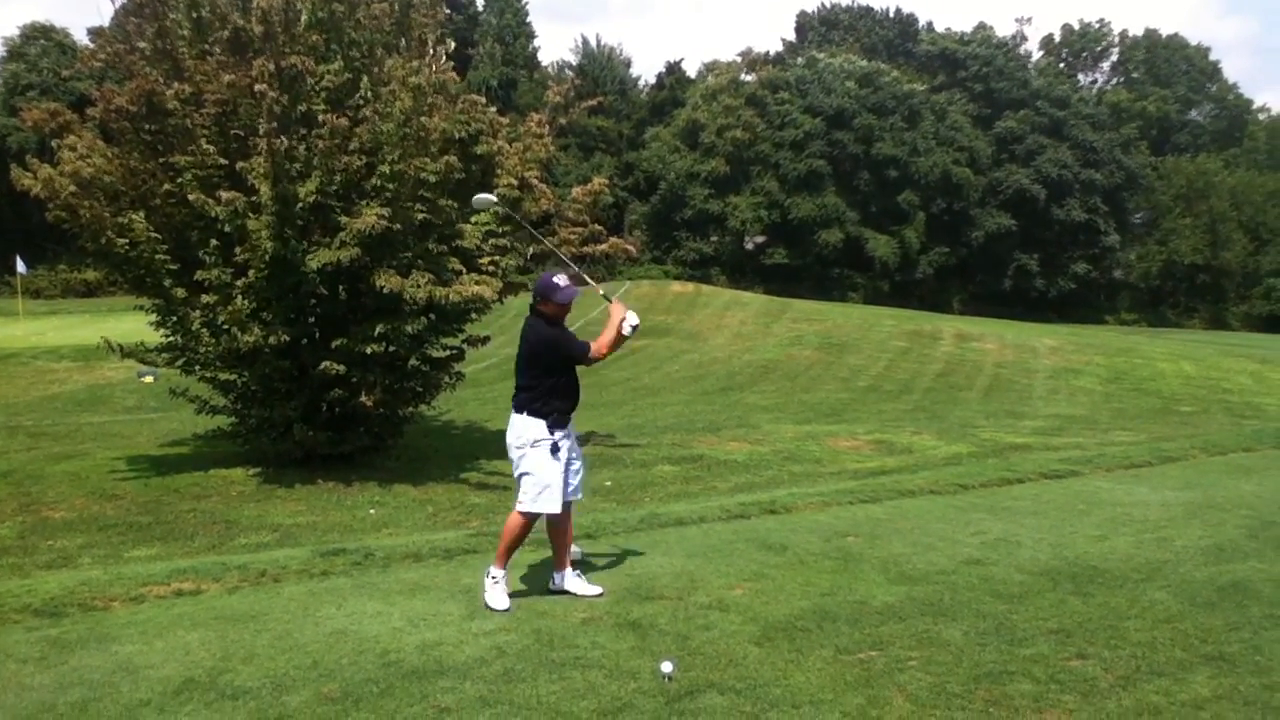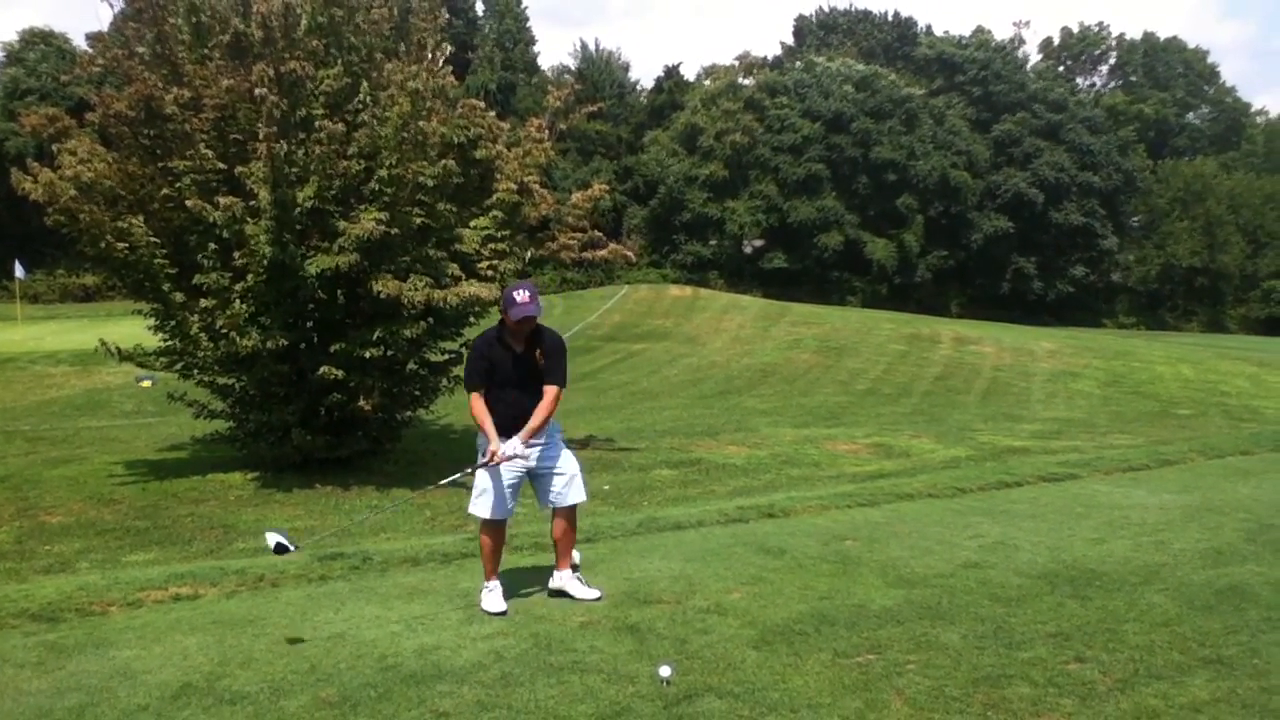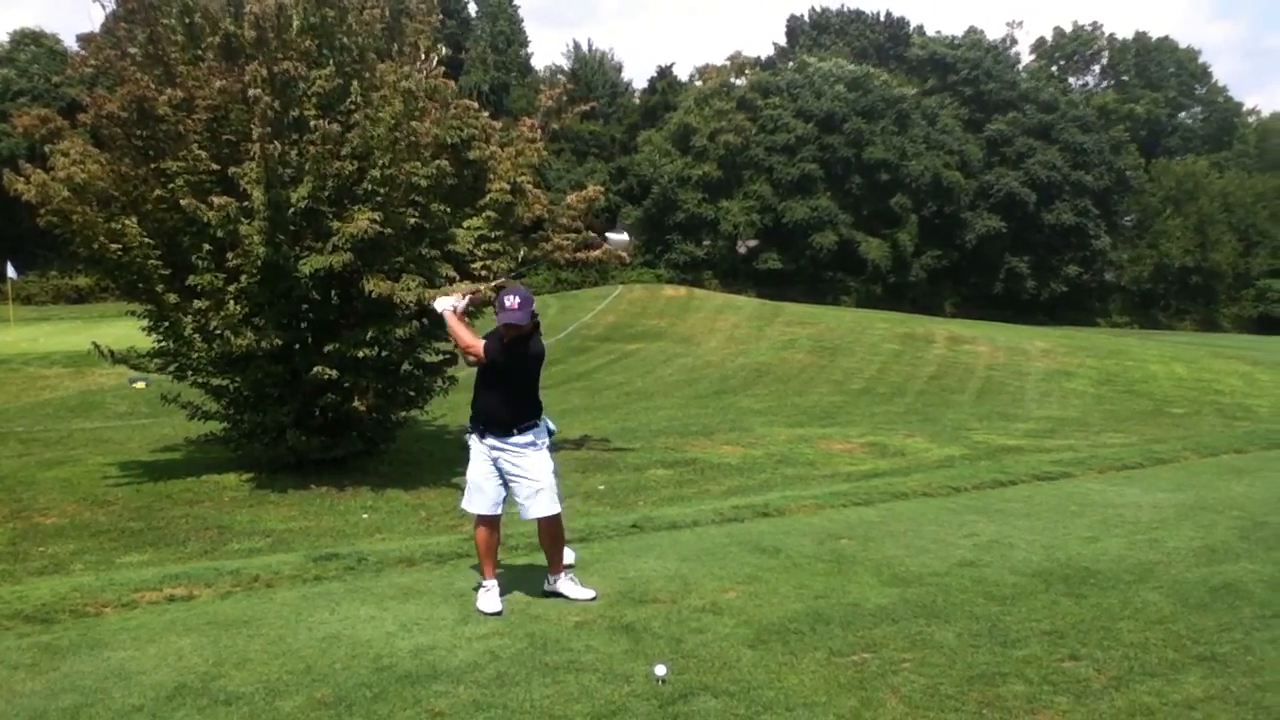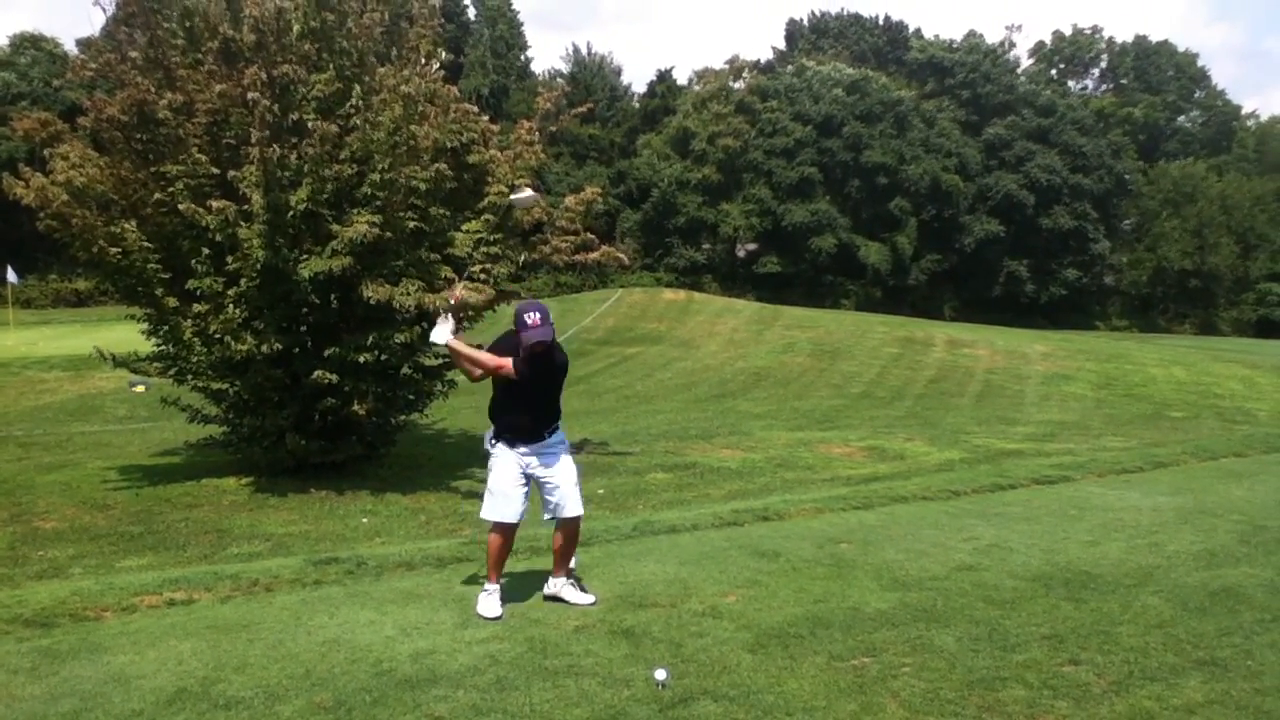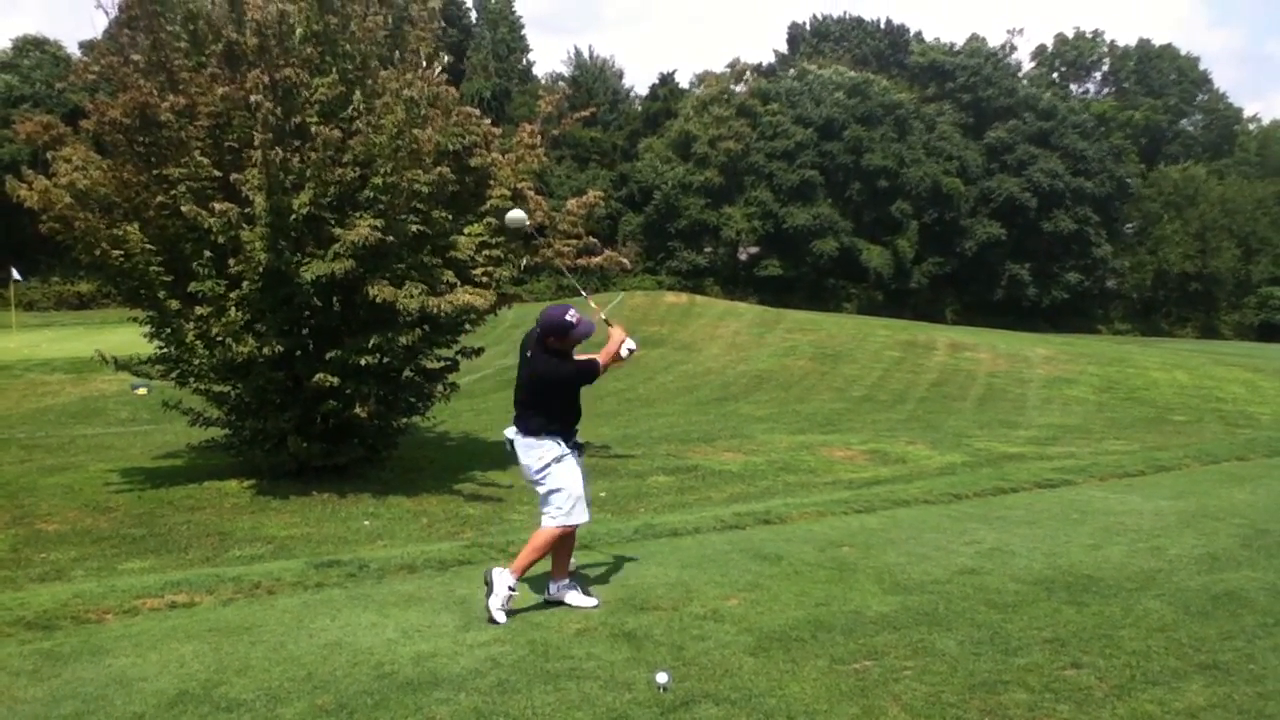
dt=0.4s
person 1, frame 1
left shoulder: (549, 327)
right shoulder: (543, 335)
left elbow: (585, 351)
right elbow: (596, 352)
left wrist: (620, 328)
right wrist: (616, 315)
left hip: (556, 429)
right hip: (536, 431)
left knee: (562, 502)
right knee: (533, 506)
left ankle: (563, 573)
right ankle: (496, 574)
person 1, frame 2
left shoulder: (551, 342)
right shoulder: (484, 346)
left elbow: (551, 396)
right elbow: (476, 397)
left wrist: (522, 439)
right wrist: (492, 441)
left hip: (542, 437)
right hip: (498, 439)
left knee: (566, 503)
right knee: (493, 515)
left ankle: (563, 575)
right ankle: (491, 585)
person 1, frame 3
left shoulder: (529, 350)
right shoulder: (502, 334)
left elbow: (474, 347)
right elbow: (473, 356)
left wrist: (447, 311)
right wrist: (458, 314)
left hip: (523, 441)
right hip: (484, 439)
left knee: (547, 512)
right knee: (485, 514)
left ankle: (557, 577)
right ankle: (489, 584)
person 1, frame 4
left shoulder: (554, 359)
right shoulder: (508, 341)
left elbow: (495, 365)
right elbow: (476, 372)
left wrist: (451, 342)
right wrist: (452, 345)
left hip: (547, 446)
right hip: (507, 446)
left knee: (570, 515)
right knee: (504, 521)
left ankle: (558, 581)
right ankle: (491, 588)
person 1, frame 5
left shoulder: (535, 339)
right shoulder: (551, 369)
left elbow: (577, 366)
right elbow: (598, 364)
left wrist: (614, 346)
right wrist: (616, 340)
left hip: (550, 440)
right hip: (545, 447)
left knee: (569, 513)
right knee: (562, 520)
left ankle: (559, 583)
right ankle: (507, 578)
